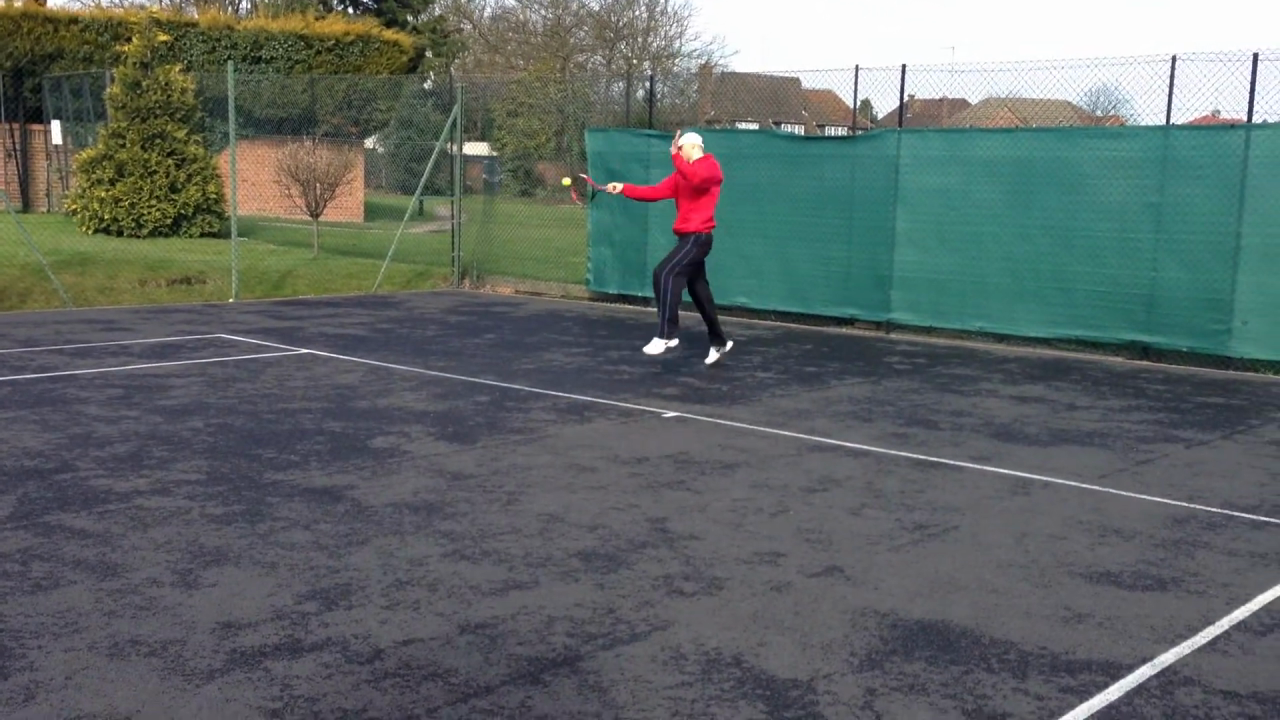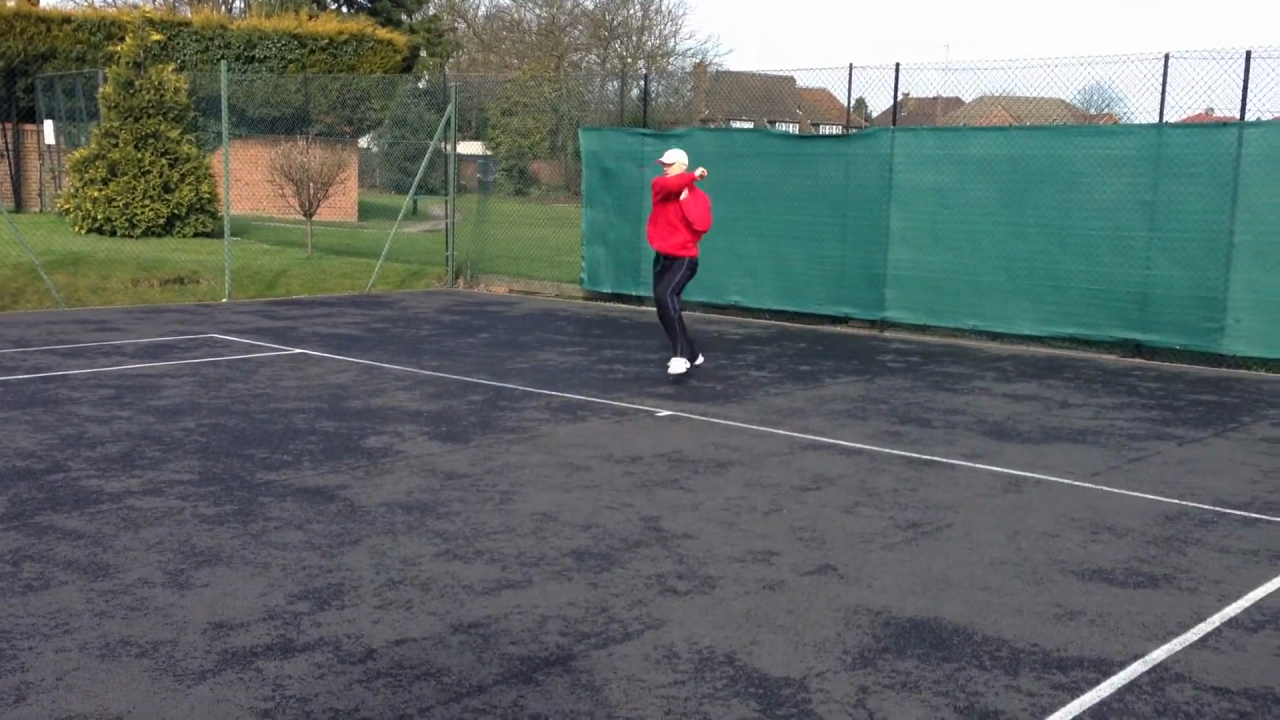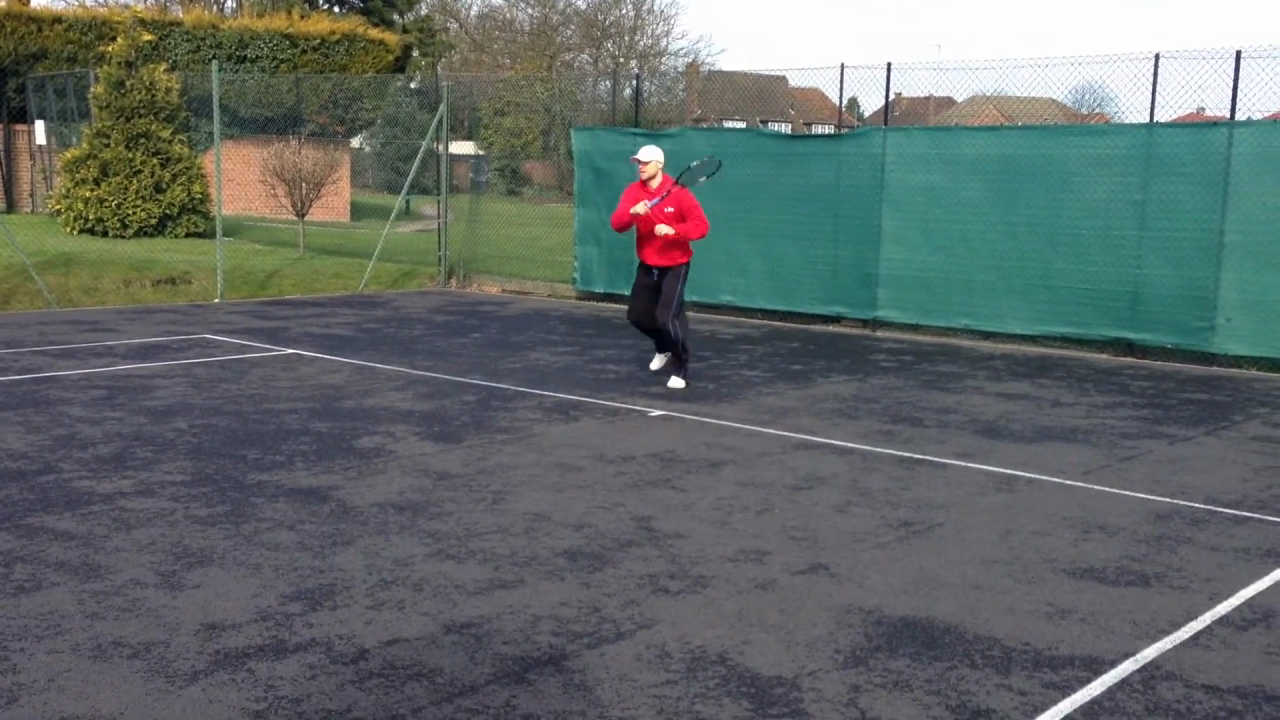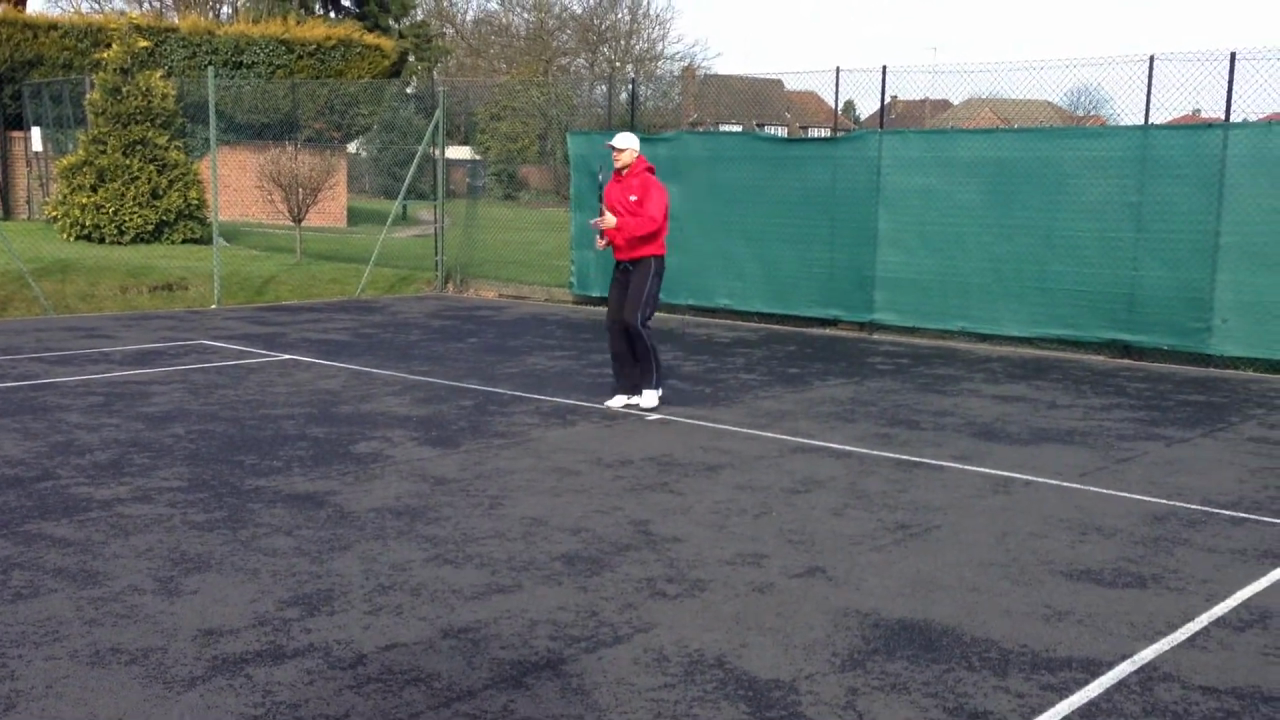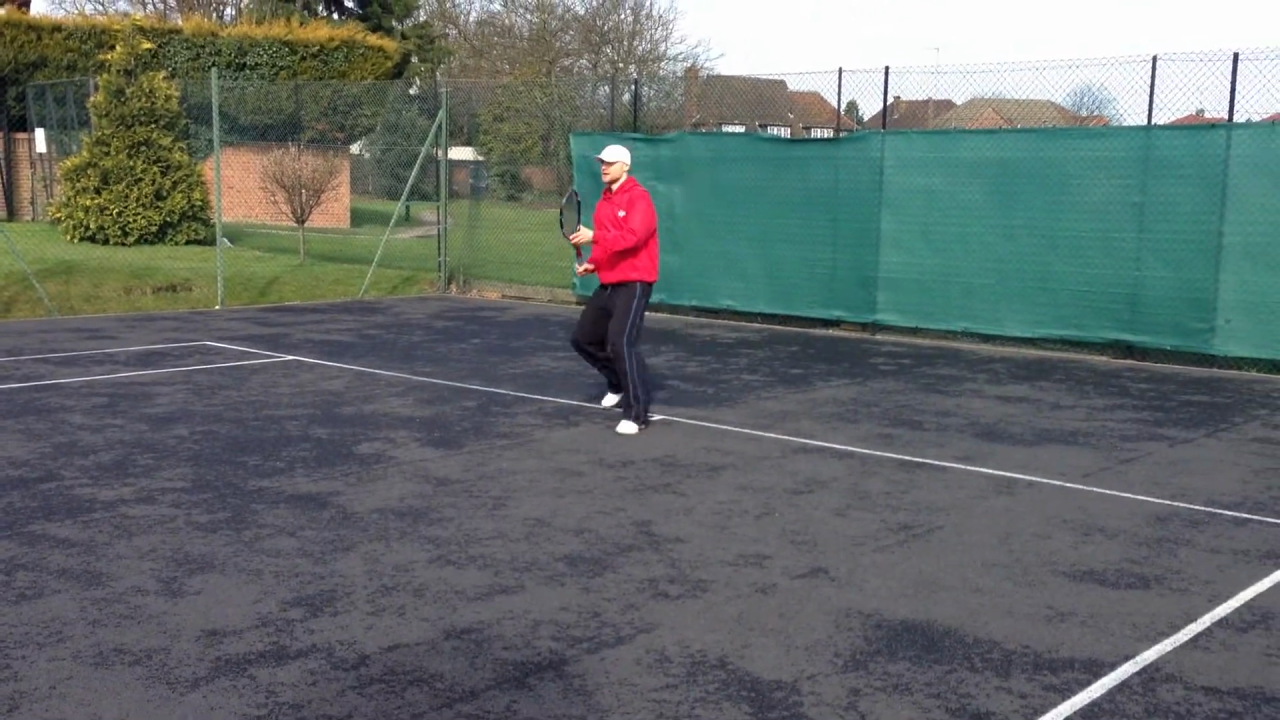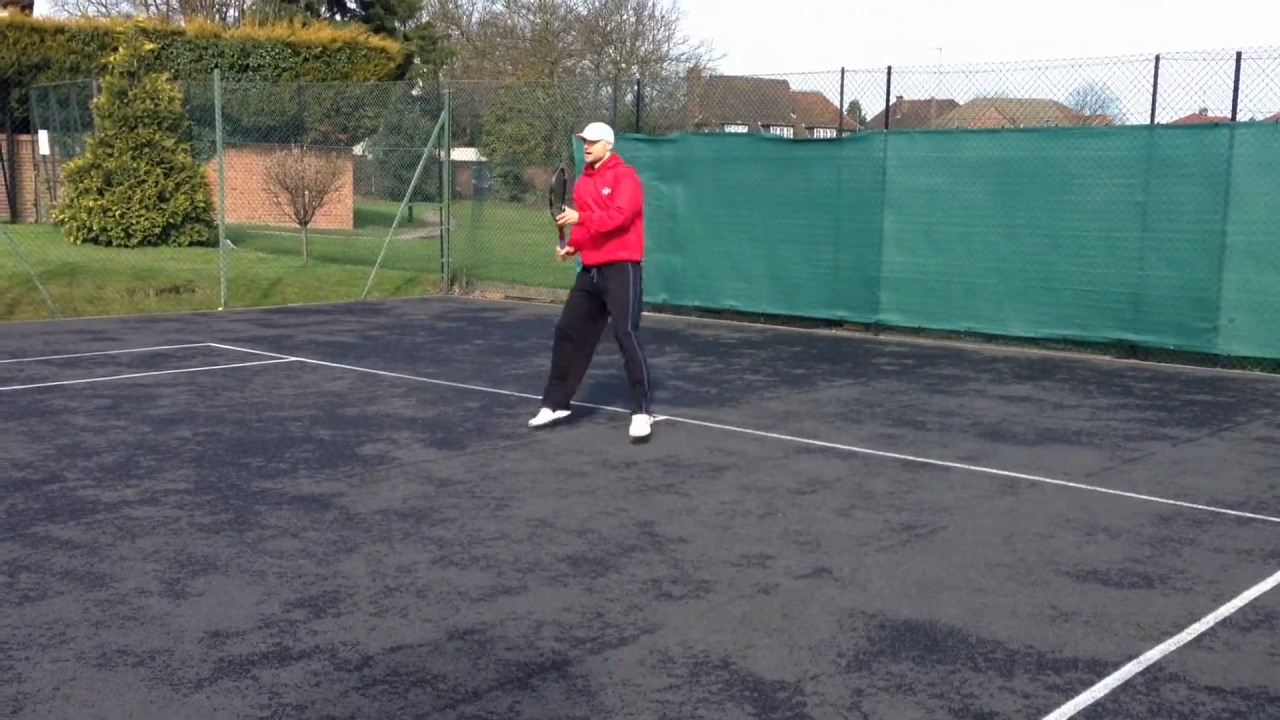
dt=0.3s
person 1, frame 1
left shoulder: (710, 165)
right shoulder: (681, 175)
left elbow: (696, 179)
right elbow: (655, 193)
left wrist: (680, 158)
right wrist: (624, 188)
left hip: (697, 236)
right hip: (692, 237)
left knee: (665, 276)
right knee: (699, 290)
left ankle: (667, 335)
right ankle: (719, 341)
person 1, frame 2
left shoulder: (699, 197)
right shoulder: (660, 185)
left elbow: (702, 226)
right elbow: (666, 184)
left wrist: (687, 198)
right wrist: (691, 177)
left hip: (684, 259)
right hip: (662, 257)
left knee: (664, 295)
right knee: (668, 305)
left ankle: (681, 355)
right ankle: (691, 355)
person 1, frame 3
left shoulder: (680, 194)
right shoulder: (632, 192)
left elbow: (702, 226)
right elbow: (617, 225)
left wrist: (674, 230)
right wrist: (632, 213)
left hip: (676, 266)
right hip: (647, 266)
left knee: (666, 320)
right knee: (638, 315)
left ankle: (679, 371)
right ankle: (664, 347)
person 1, frame 4
left shoulder: (649, 183)
right shoulder: (612, 185)
left elbow: (653, 222)
left wrist: (618, 224)
right wrist: (605, 237)
left hip: (647, 262)
right hip: (622, 264)
left knee: (634, 320)
right knee: (615, 324)
left ankle: (652, 382)
right ankle: (628, 389)
person 1, frame 5
left shoulder: (639, 198)
right shoulder: (603, 202)
left elbow: (632, 238)
left wrist: (594, 237)
right wrist: (592, 263)
left hip: (634, 285)
right hip: (607, 285)
left knee: (621, 342)
right knee: (583, 339)
left ankle: (635, 415)
right ankle: (620, 385)
person 1, frame 6
left shoulder: (625, 176)
right shoulder: (582, 182)
left elbow: (619, 216)
left wrist: (579, 217)
right wrist: (572, 245)
left hip: (621, 268)
right hip: (590, 270)
left knee: (625, 332)
right knee: (569, 332)
left ankle: (641, 409)
right ankle: (557, 402)
